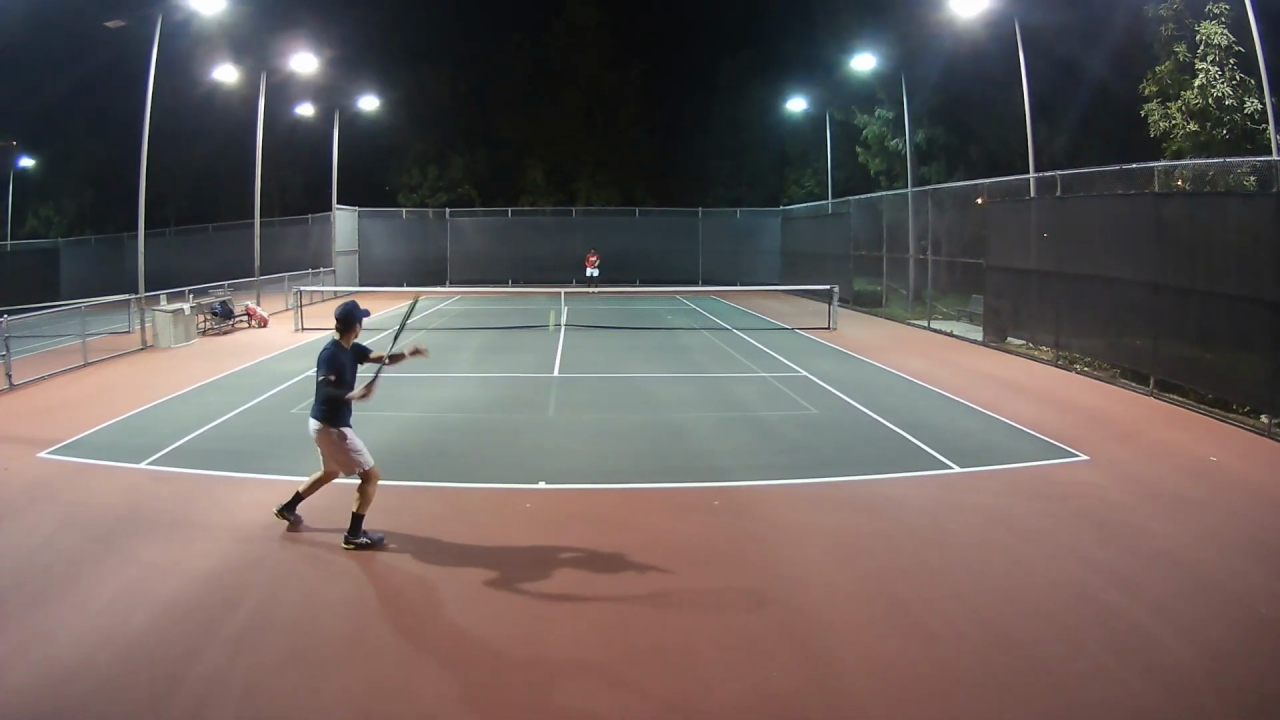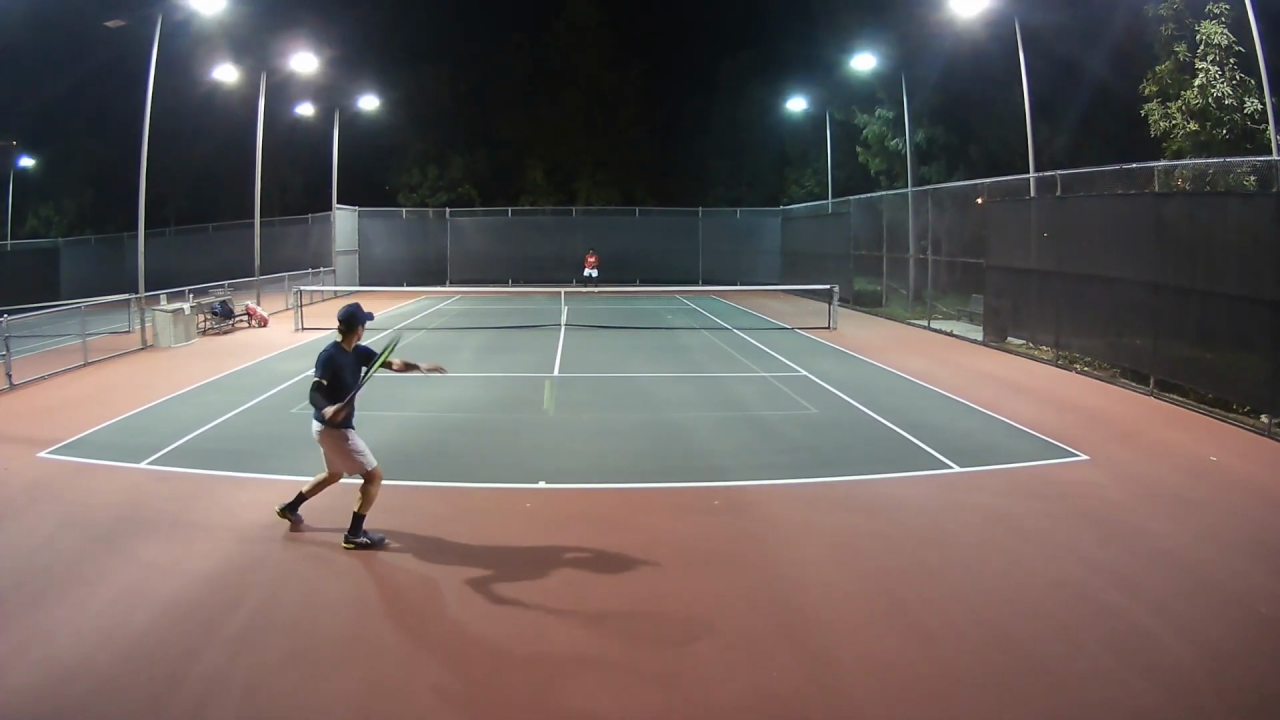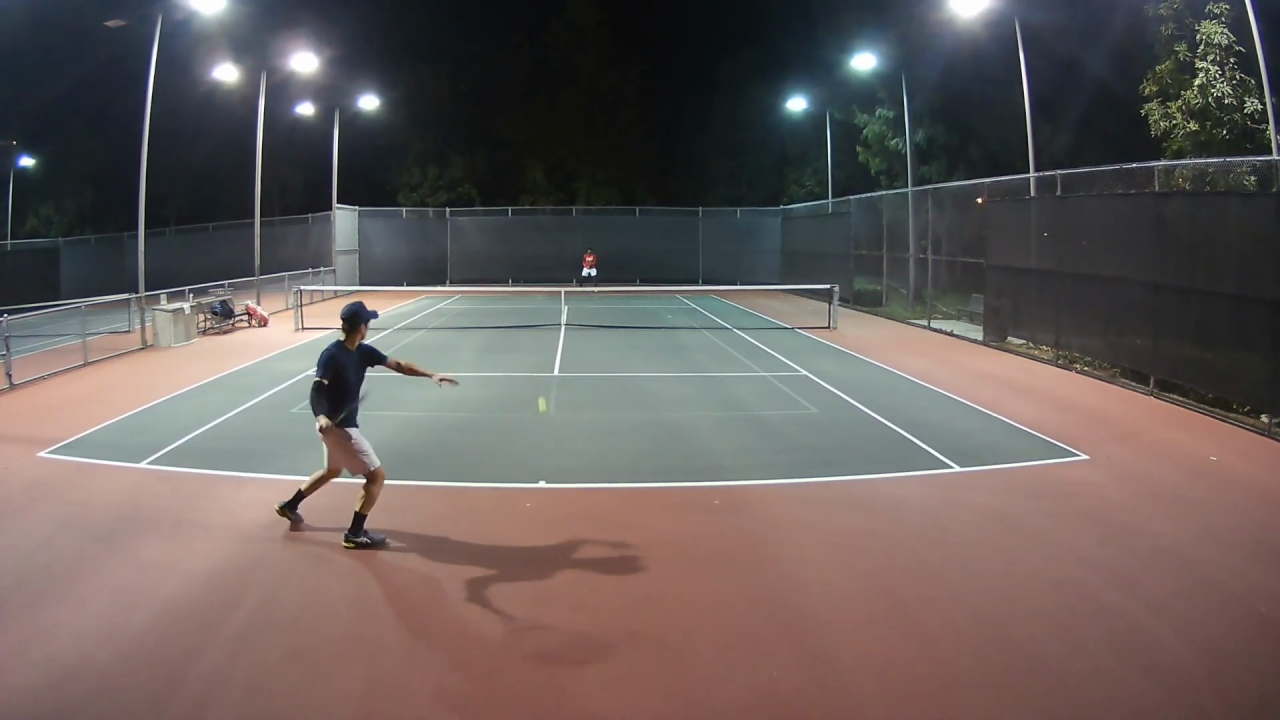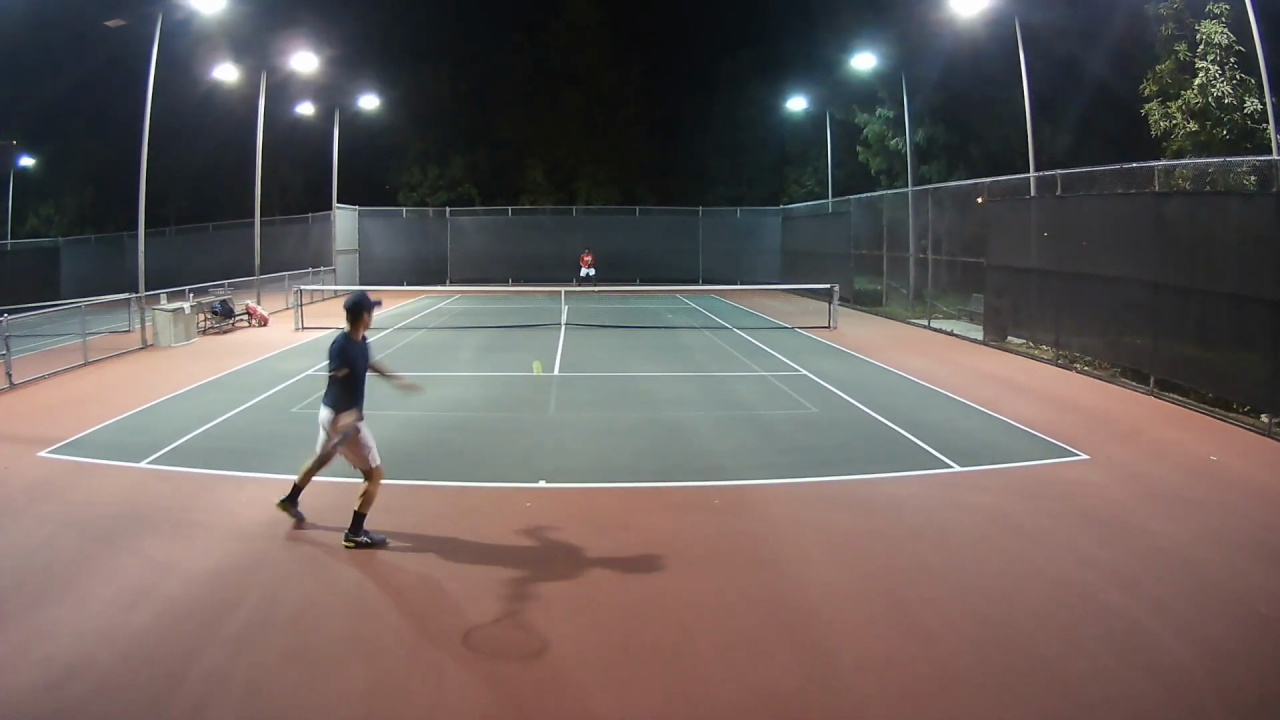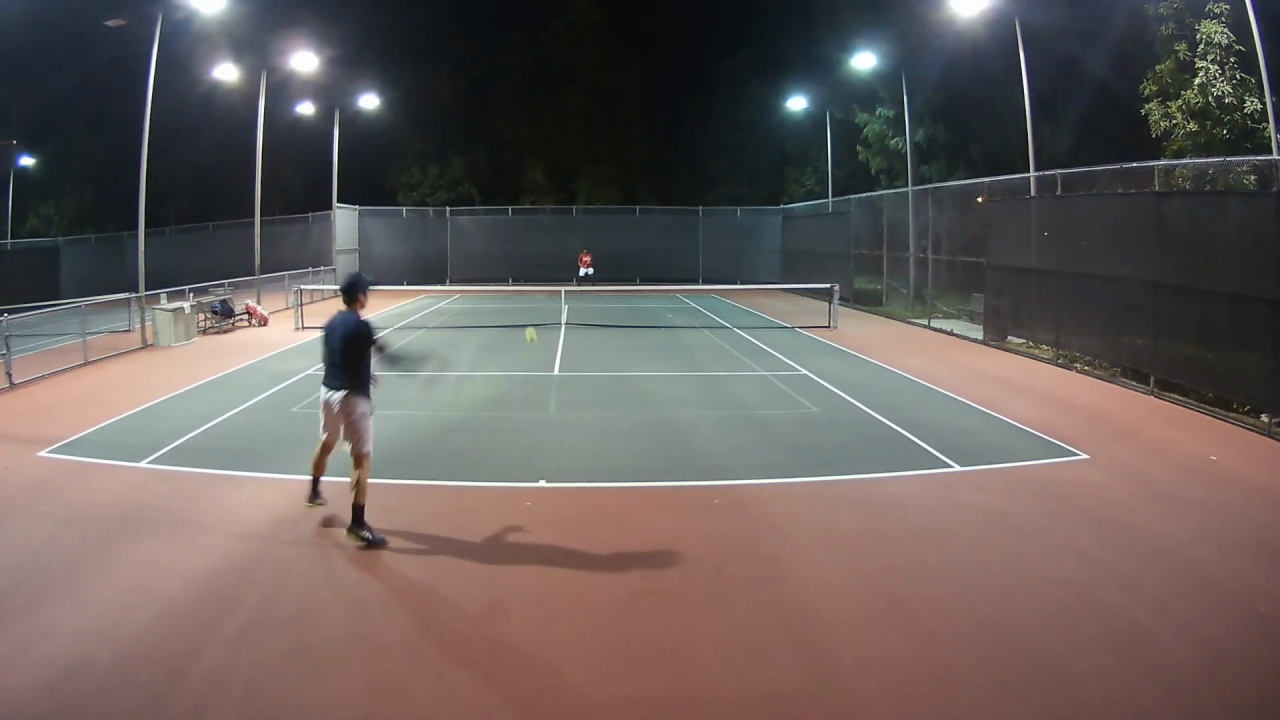
dt=0.1s
person 1, frame 1
left shoulder: (351, 349)
right shoulder: (331, 354)
left elbow: (381, 358)
right elbow: (325, 391)
left wrist: (405, 354)
right wrist: (350, 395)
left hip: (325, 424)
right hip: (331, 427)
left knee: (330, 473)
right knee: (371, 475)
left ankle: (289, 507)
right ankle: (354, 534)
person 1, frame 2
left shoulder: (359, 352)
right shoulder: (328, 356)
left elbow: (392, 364)
right elbow: (314, 392)
left wrist: (420, 367)
right wrist: (325, 410)
left hip: (337, 426)
right hip: (334, 429)
left knee: (334, 474)
right knee: (374, 476)
left ankle: (290, 507)
right ankle: (355, 534)
person 1, frame 3
left shoulder: (363, 351)
right shoulder: (330, 355)
left elbow: (396, 365)
right elbow: (316, 393)
left wrist: (431, 375)
right wrist: (320, 416)
left hip: (342, 425)
right hip: (337, 426)
left knee: (331, 470)
right knee: (376, 476)
left ankle: (290, 505)
right ankle: (355, 533)
person 1, frame 4
left shoulder: (360, 342)
right shoulder: (342, 347)
left elbow: (369, 364)
right elbow: (336, 386)
left wrist: (395, 379)
right wrist: (344, 416)
left hip: (330, 413)
right hip: (346, 416)
left knee: (322, 459)
right knee: (374, 474)
left ankle: (290, 500)
right ankle: (355, 532)
person 1, frame 5
left shoulder: (333, 324)
right shoulder: (359, 326)
right elbow: (381, 351)
left hip: (329, 393)
right hip: (352, 398)
left knee: (327, 444)
right knee: (362, 460)
left ankle: (314, 492)
right ankle: (358, 525)
